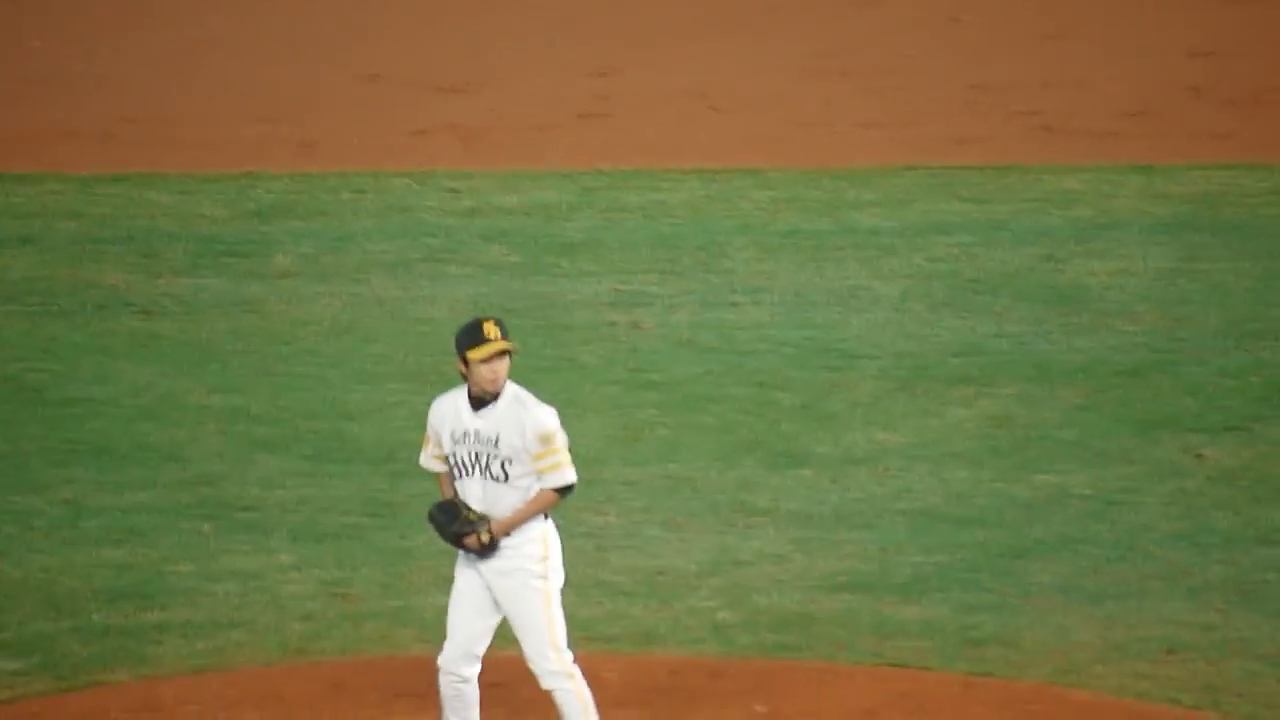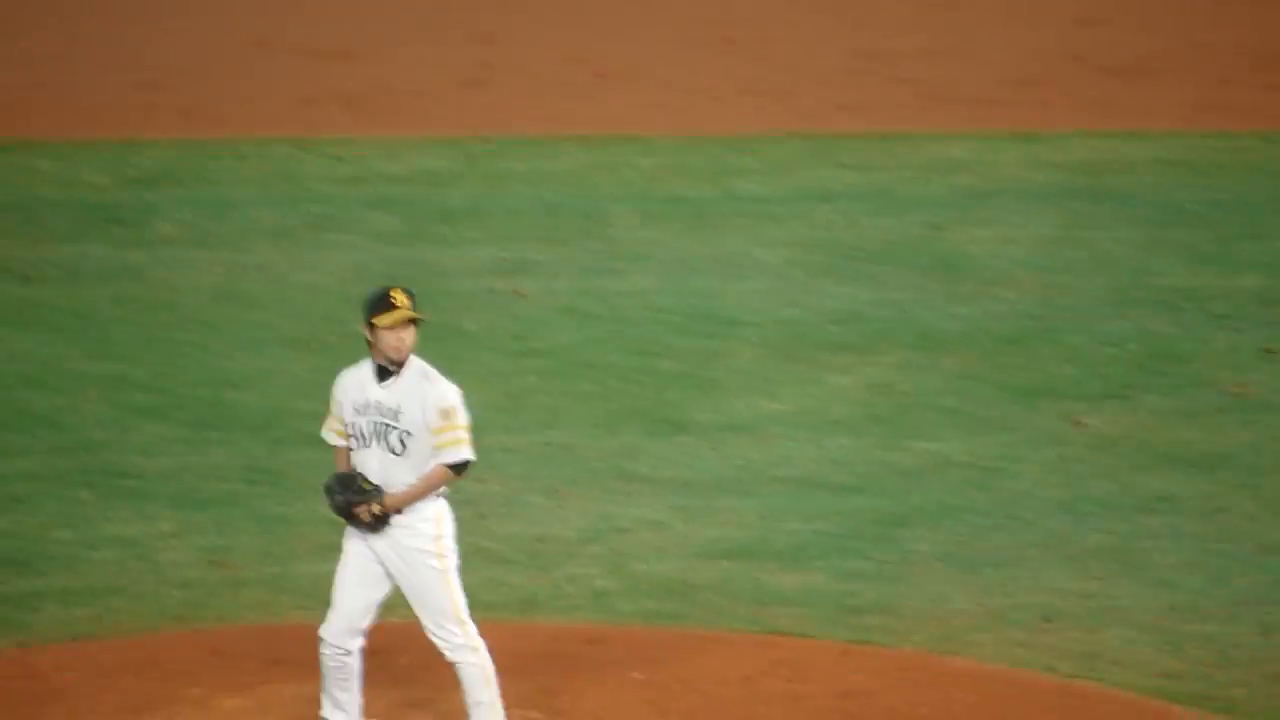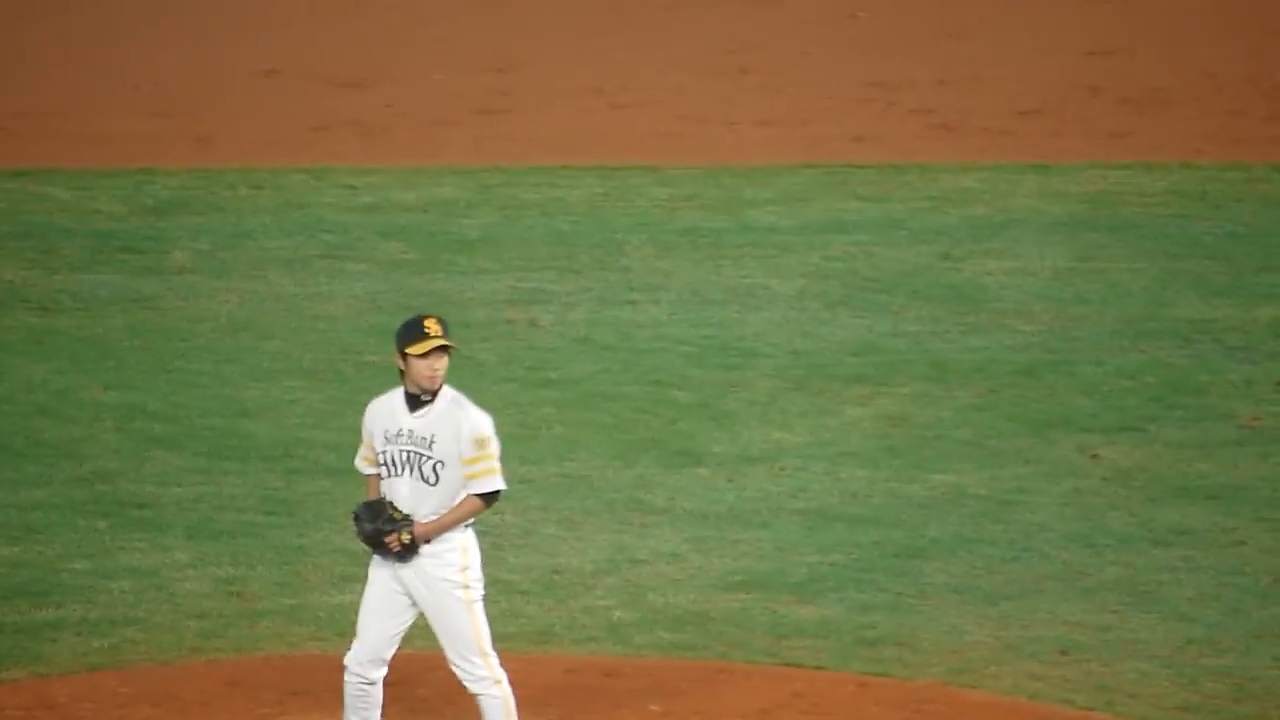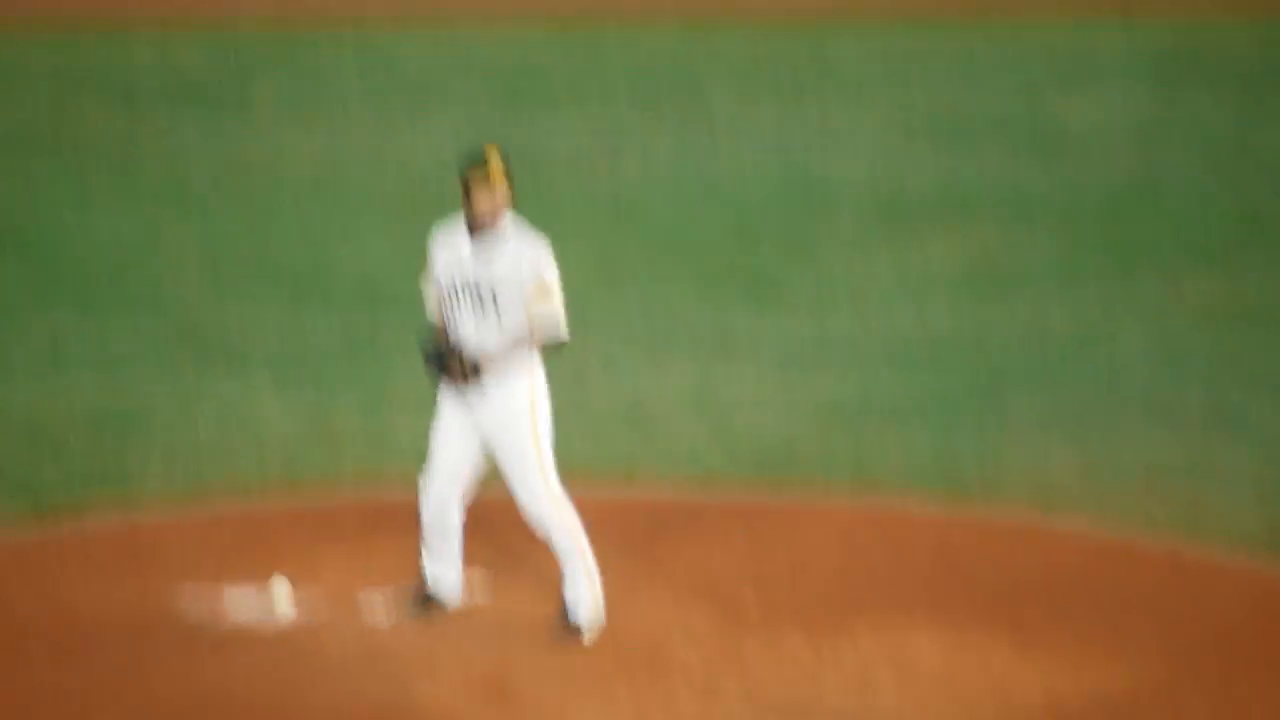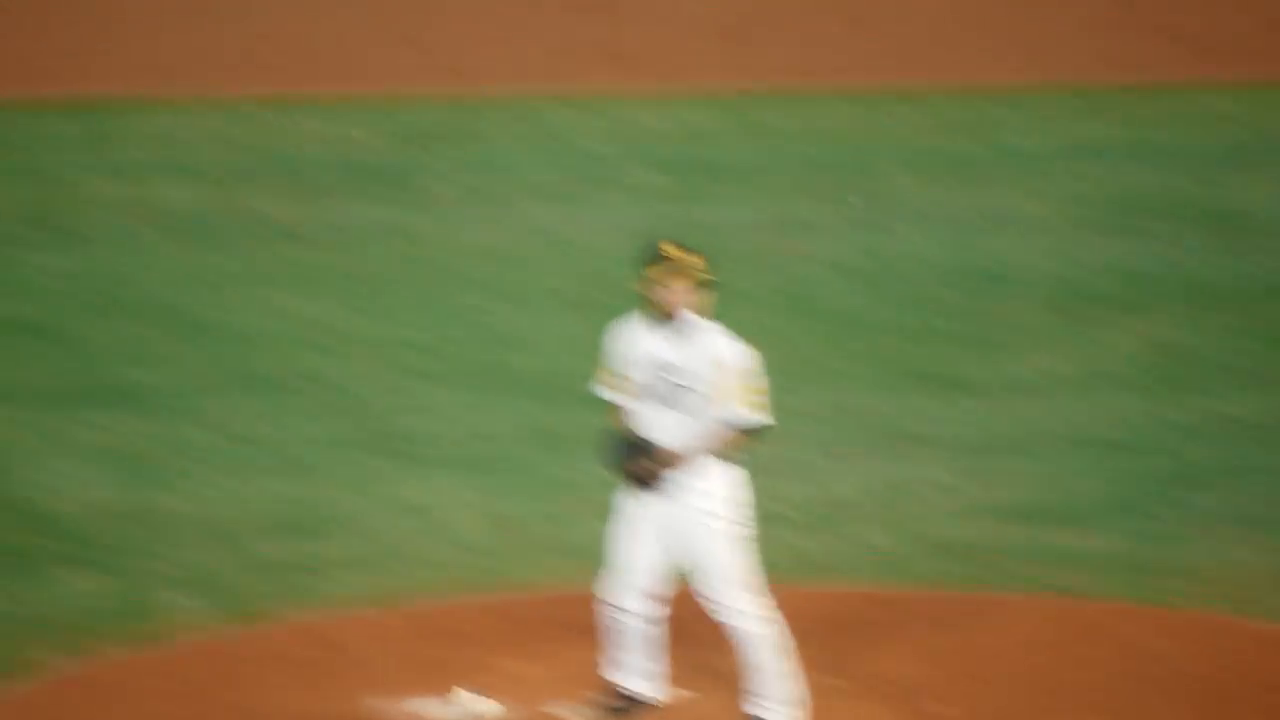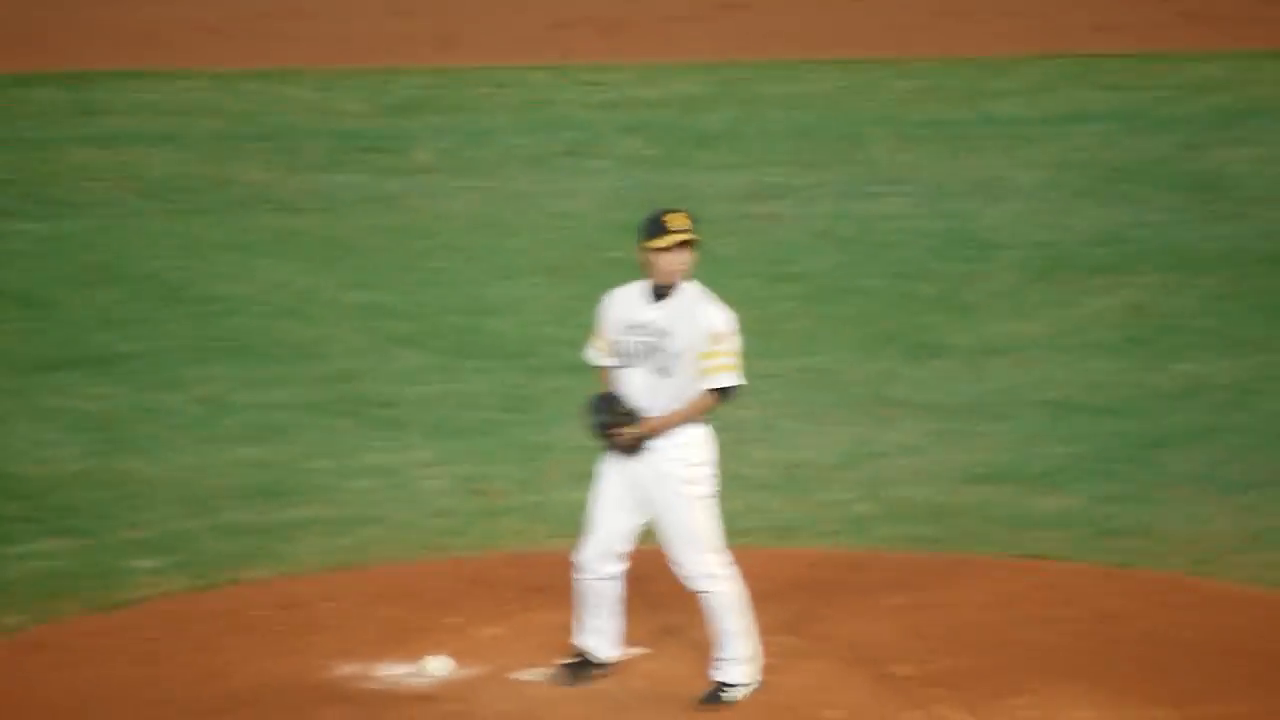
dt=0.3s
person 1, frame 1
left shoulder: (533, 413)
right shoulder: (443, 410)
left elbow: (558, 486)
left wrist: (500, 528)
left hip: (524, 547)
right hip: (473, 551)
left knee: (551, 661)
right knee: (456, 662)
person 1, frame 2
left shoulder: (436, 390)
right shoulder: (348, 383)
left elbow: (455, 464)
left wrist: (395, 502)
left hip: (420, 524)
right hip: (367, 526)
left knee: (455, 635)
right knee: (338, 633)
person 1, frame 3
left shoulder: (469, 419)
right shoulder: (378, 411)
left elbow: (484, 494)
left wrist: (426, 531)
left hip: (446, 553)
right hip: (391, 554)
left knee: (477, 667)
right knee: (362, 661)
person 1, frame 4
left shoulder: (527, 251)
right shoulder: (444, 242)
left elbow: (547, 326)
left wrist: (487, 360)
right wrist: (445, 352)
left hip: (513, 385)
right hip: (461, 388)
left knee: (540, 496)
right knee: (439, 489)
left ankle: (584, 599)
right ankle: (442, 583)
person 1, frame 5
left shoulder: (723, 349)
right shoulder: (626, 336)
left elbow: (743, 427)
left wrist: (678, 459)
right wrist: (631, 450)
left hip: (706, 485)
right hip: (647, 485)
left knee: (737, 602)
right knee: (626, 591)
person 1, frame 6
left shoulder: (709, 314)
right shoulder: (618, 303)
left elbow: (719, 390)
left wrist: (654, 426)
left hip: (678, 450)
right hip: (624, 450)
left knee: (703, 565)
right knee: (595, 556)
left ankle: (737, 669)
right ankle: (597, 649)
